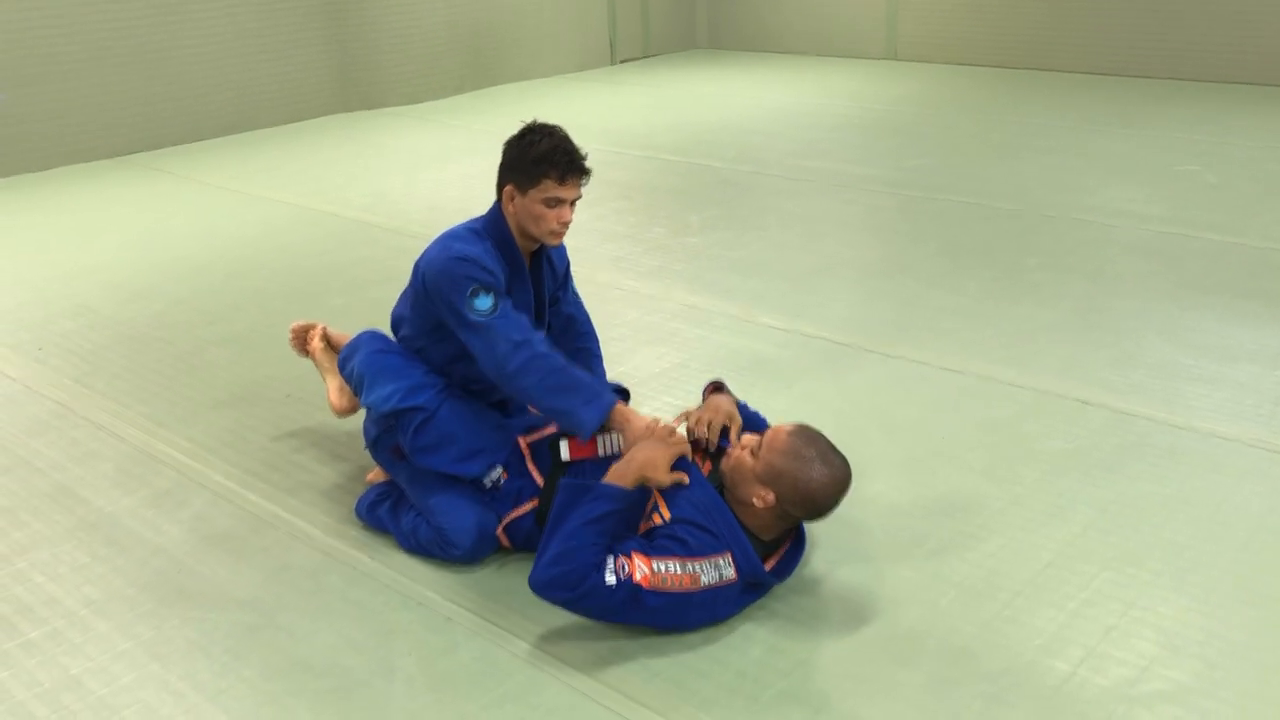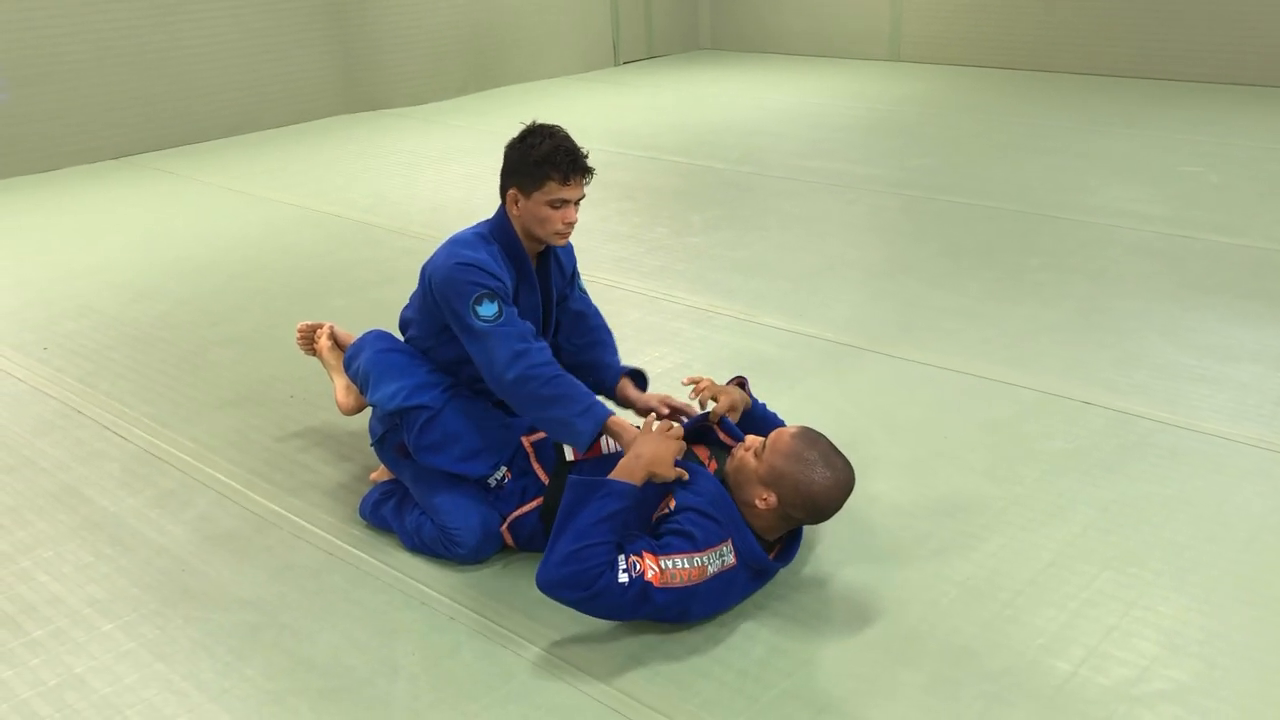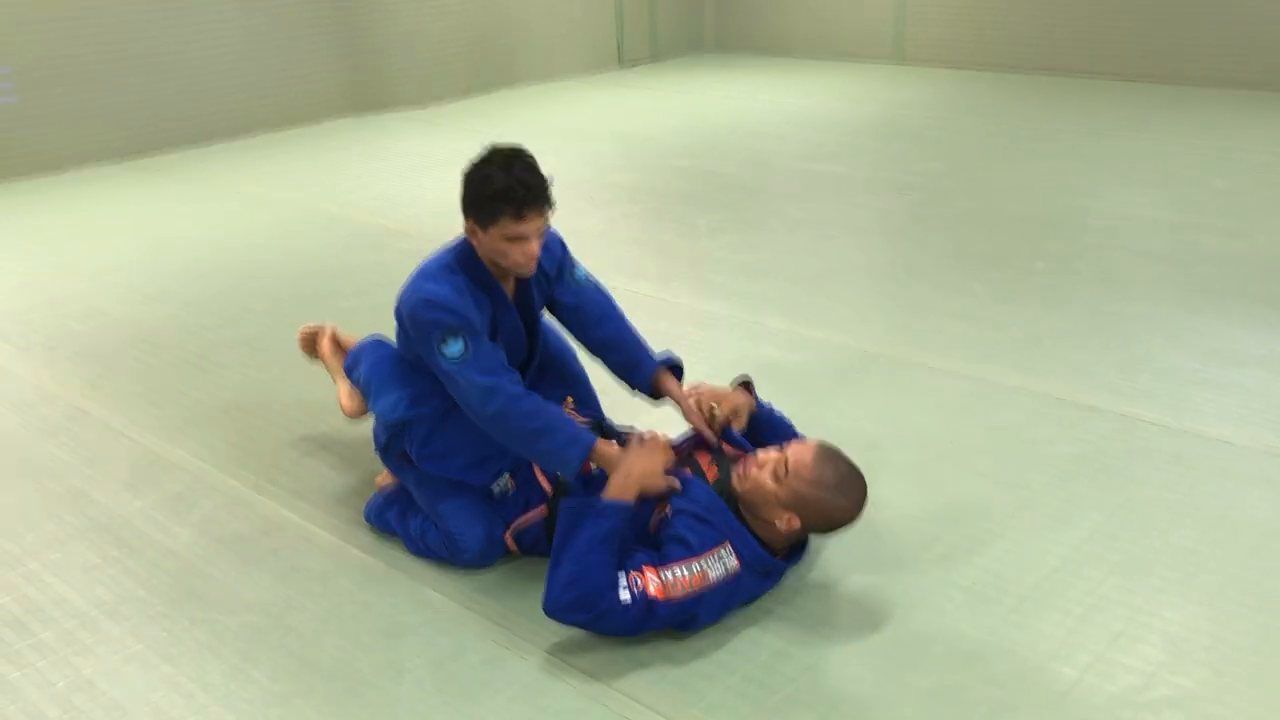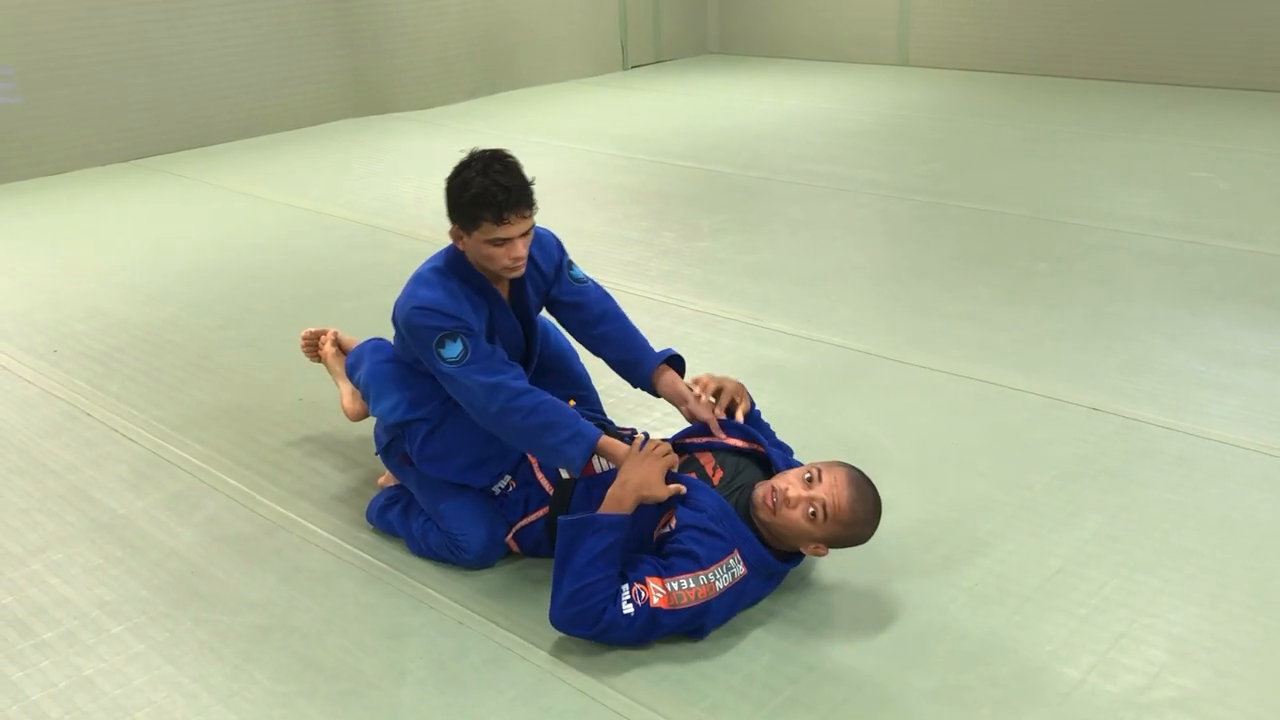
dt=0.4s
person 1, frame 1
left shoulder: (700, 557)
right shoulder: (776, 519)
left elbow: (562, 578)
right elbow: (768, 445)
left wrist: (625, 474)
right wrist: (725, 402)
left hip: (521, 488)
left knee: (408, 403)
left ankle: (358, 360)
person 1, frame 2
left shoulder: (703, 550)
right shoulder: (776, 516)
left elbow: (573, 578)
right elbow: (773, 439)
left wrist: (633, 469)
right wrist: (739, 401)
left hip: (523, 486)
left knee: (406, 393)
left ankle: (361, 358)
person 1, frame 3
left shoulder: (710, 558)
right shoulder: (775, 460)
left elbow: (578, 600)
right elbow: (778, 431)
left wrist: (623, 485)
right wrist: (745, 402)
left hip: (530, 492)
left ankle: (364, 363)
right ankle: (366, 368)
person 1, frame 4
left shoulder: (718, 566)
right shoulder: (771, 466)
left elbow: (584, 612)
right elbow: (747, 435)
left wrist: (623, 495)
right wrist: (738, 400)
left hip: (529, 494)
left ankle: (367, 364)
right ankle: (369, 370)
person 2, frame 1
left shoulder: (549, 252)
right shoulder: (457, 263)
left elbow: (573, 340)
right elbow: (520, 360)
left wrist: (610, 411)
right wrist: (618, 416)
left hip: (496, 399)
right hip: (425, 413)
person 2, frame 2
left shoulder: (554, 252)
right shoulder: (466, 268)
left elbow: (579, 337)
right elbow: (521, 371)
left wrist: (631, 395)
right wrist: (618, 429)
left hip: (504, 402)
right hip: (436, 412)
person 2, frame 3
left shoulder: (543, 249)
right shoulder: (433, 300)
left elbow: (599, 322)
right elbow: (501, 404)
left wrist: (676, 391)
right wrist: (606, 456)
right hip: (438, 424)
right knee: (475, 545)
right ankle: (413, 481)
person 2, frame 4
left shoulder: (539, 250)
right shoulder: (428, 306)
left elbow: (598, 319)
right elbow: (505, 403)
left wrist: (675, 388)
right wrist: (613, 451)
right hip: (435, 426)
right knee: (477, 544)
right ankle: (413, 480)
